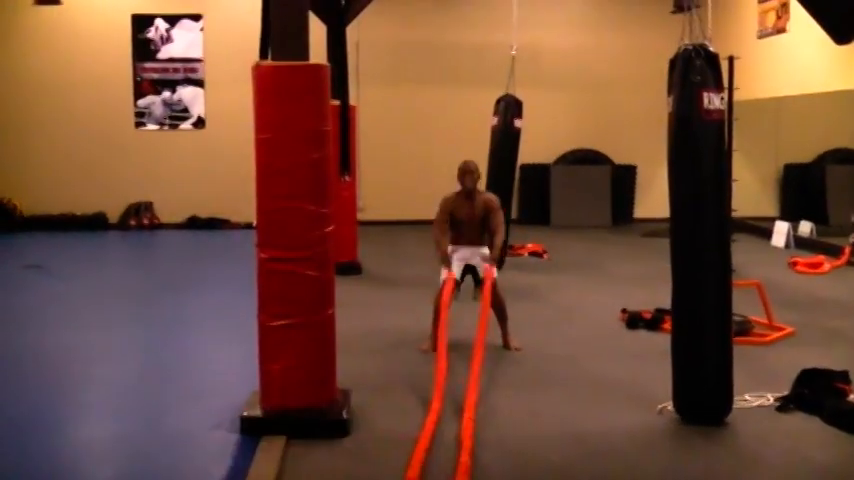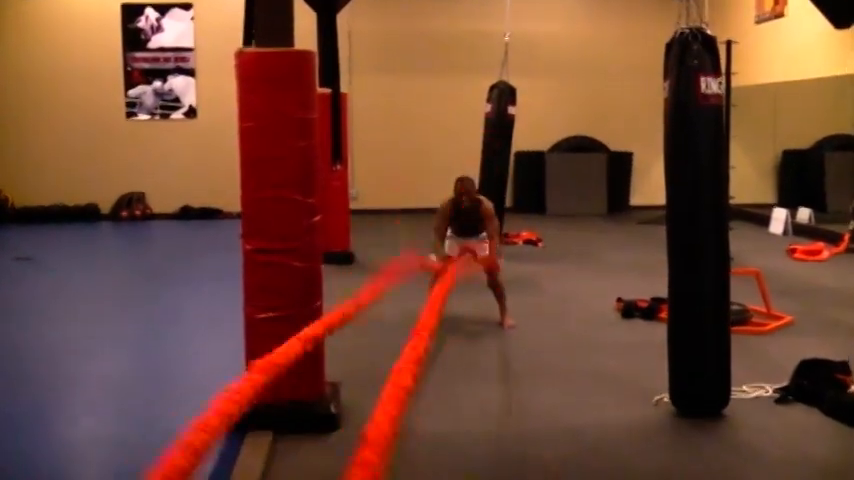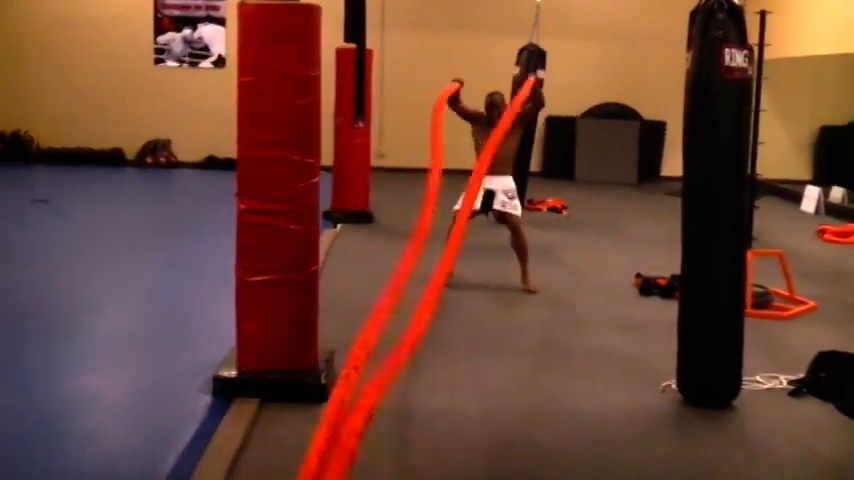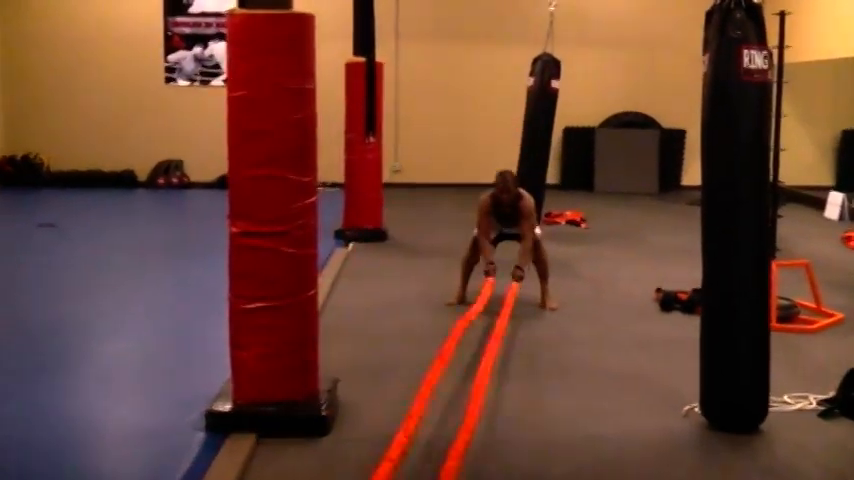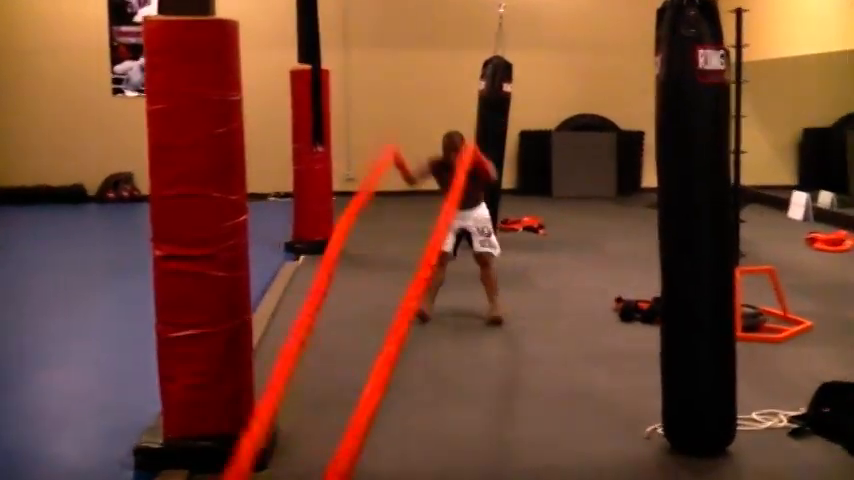
dt=0.5s
person 1, frame 1
left shoulder: (490, 201)
right shoulder: (449, 202)
left elbow: (499, 229)
right elbow: (439, 231)
left wrist: (495, 250)
right wrist: (443, 252)
left hip: (480, 251)
right hip: (455, 251)
left knee: (492, 286)
left ankle: (506, 337)
right ankle: (433, 337)
person 1, frame 2
left shoulder: (486, 208)
right shoulder: (447, 208)
left elbow: (494, 238)
right elbow: (439, 237)
left wrist: (493, 258)
right wrist: (440, 255)
left hip: (479, 238)
right hip: (455, 237)
left knee: (492, 269)
left ankle: (504, 315)
person 1, frame 3
left shoulder: (516, 121)
right shoulder: (477, 120)
left elbow: (539, 104)
right elbow: (455, 105)
left wrist: (535, 87)
right wrist: (456, 90)
left hip: (504, 181)
right hip: (479, 179)
left knee: (514, 224)
right knee: (458, 219)
left ankle: (526, 276)
person 1, frame 4
left shoulder: (526, 202)
right shoulder: (486, 202)
left elbow: (528, 235)
right elbow: (484, 236)
left wrist: (521, 267)
right wrist: (489, 263)
left hip: (520, 227)
right hip: (496, 224)
left knee: (537, 242)
right knee: (475, 243)
left ankle: (546, 295)
right ankle: (461, 292)
person 1, frame 5
left shoulder: (475, 160)
right shoulder: (437, 163)
left elbow: (491, 178)
right elbow: (413, 180)
right wrist: (405, 171)
left hip: (475, 212)
left knee: (485, 259)
right knee: (439, 257)
left ankle: (494, 307)
right ankle: (426, 306)
